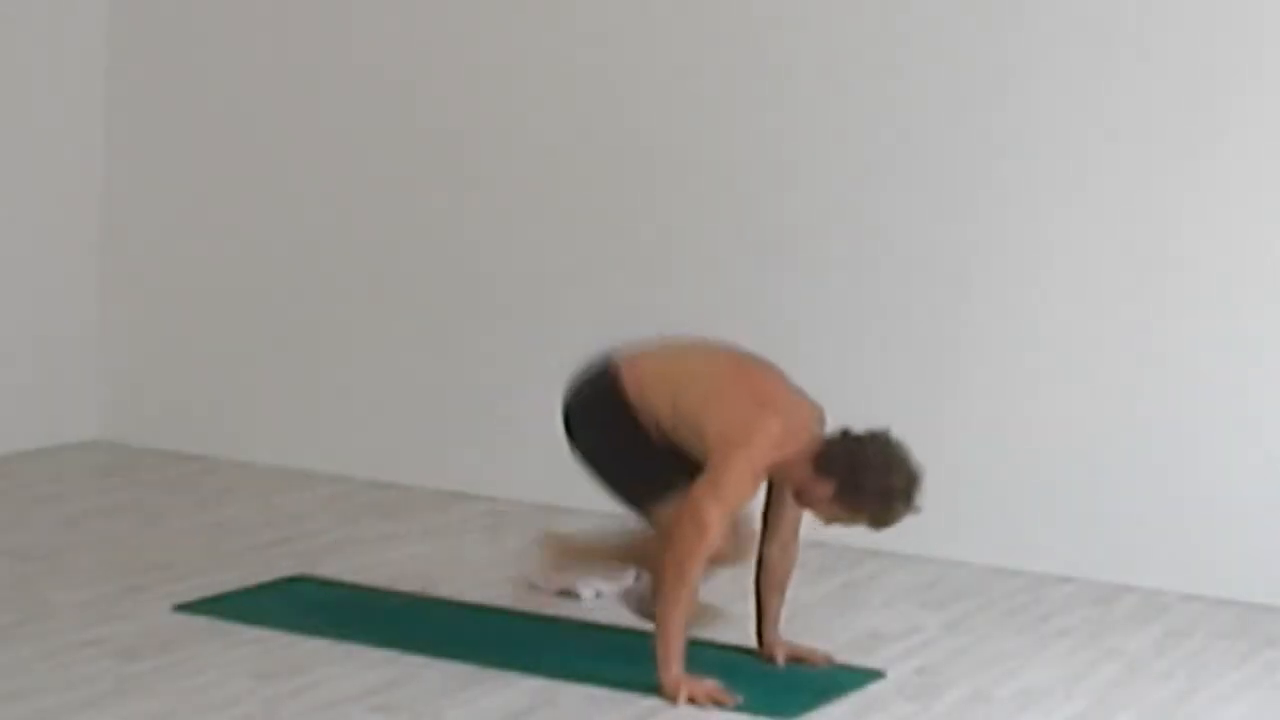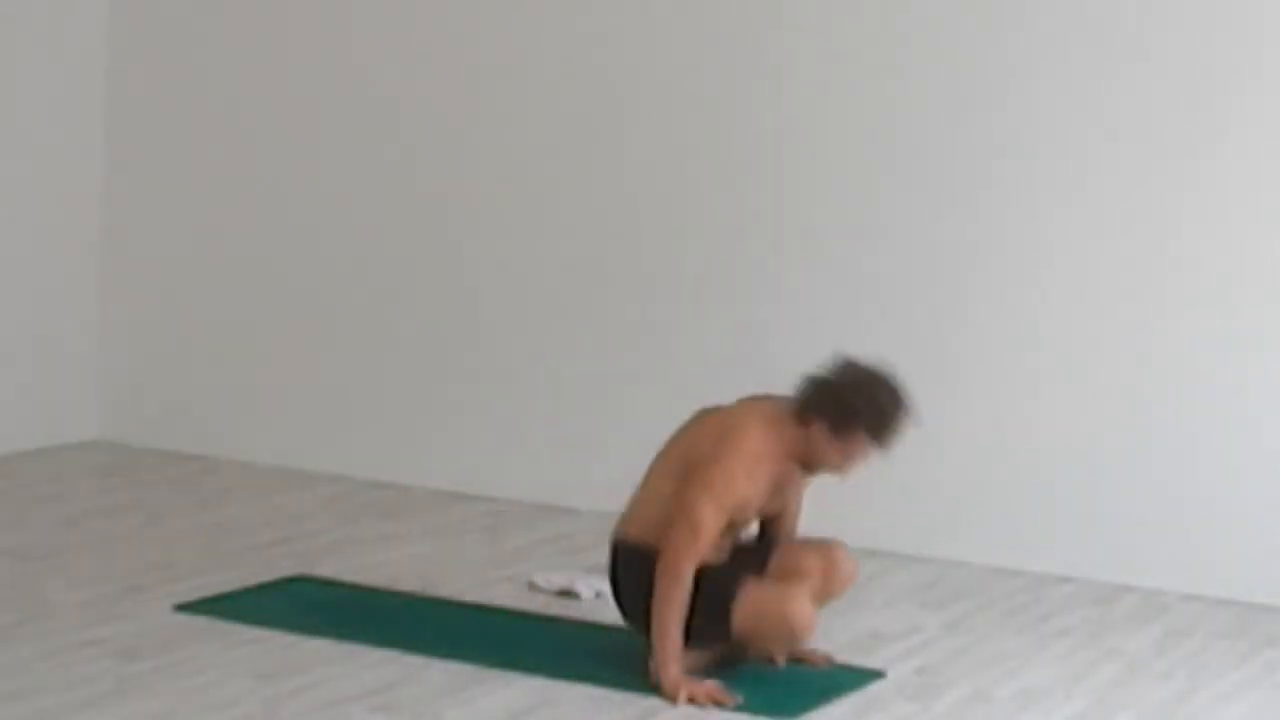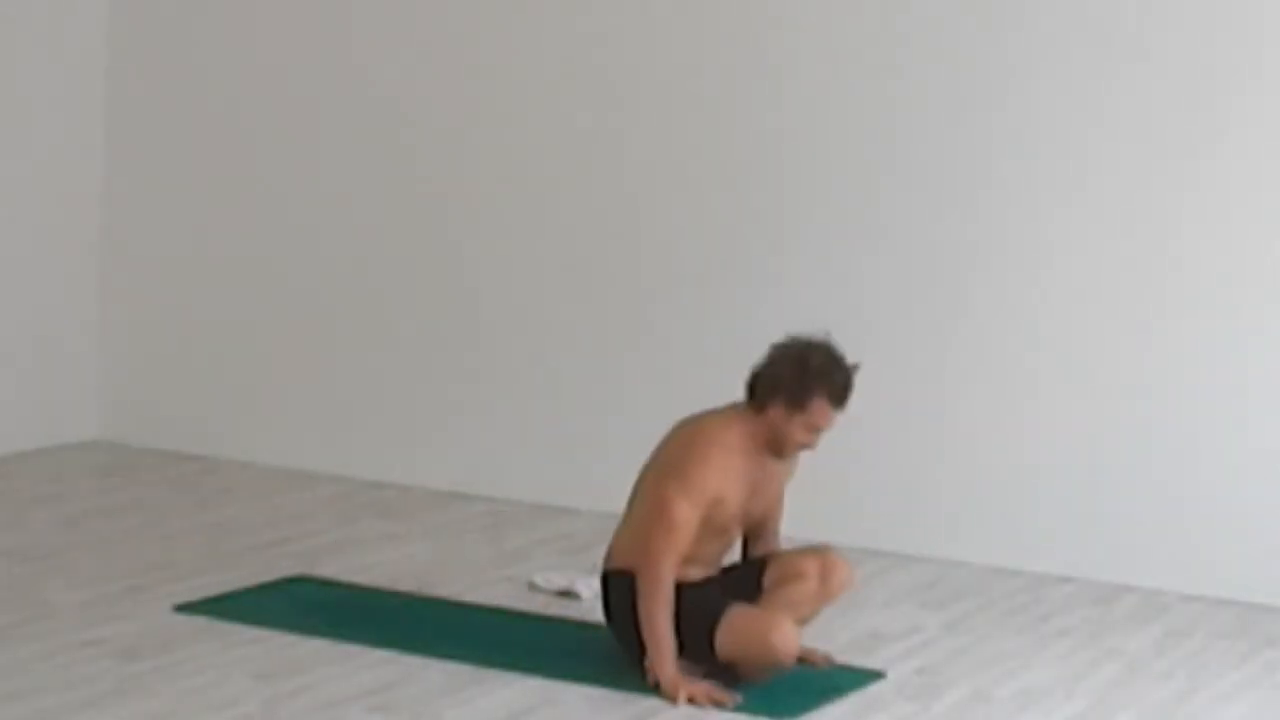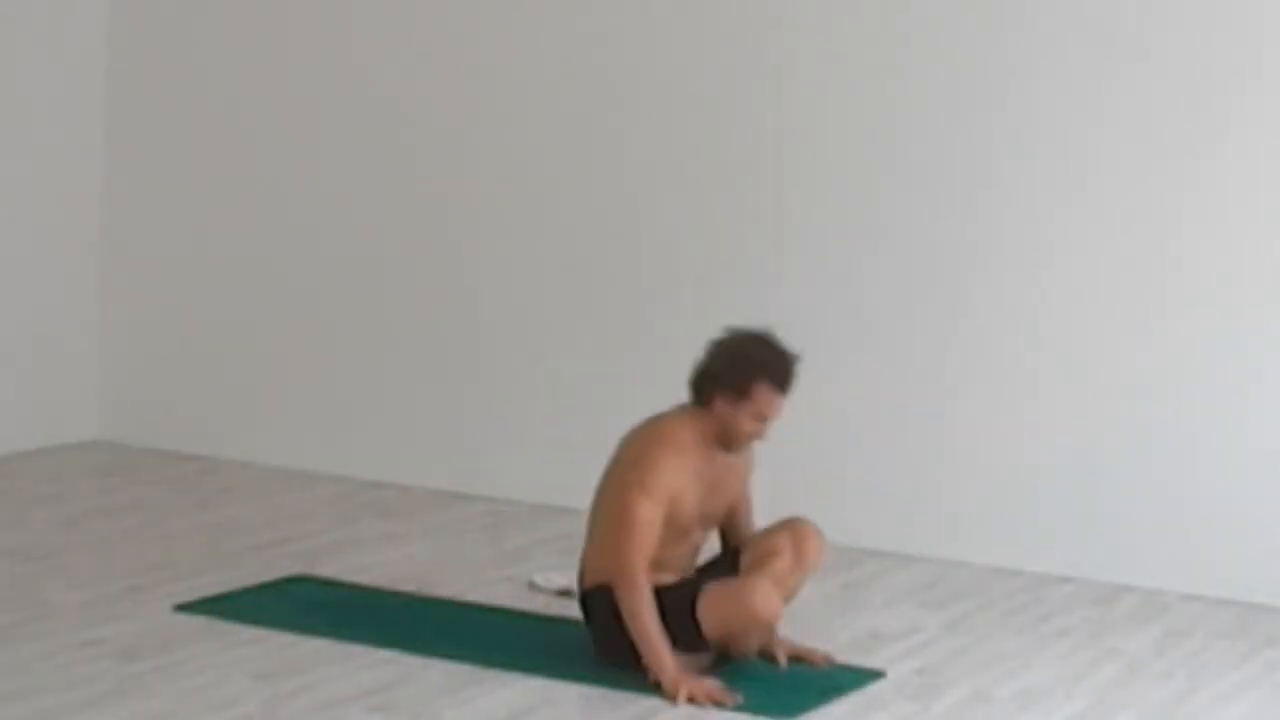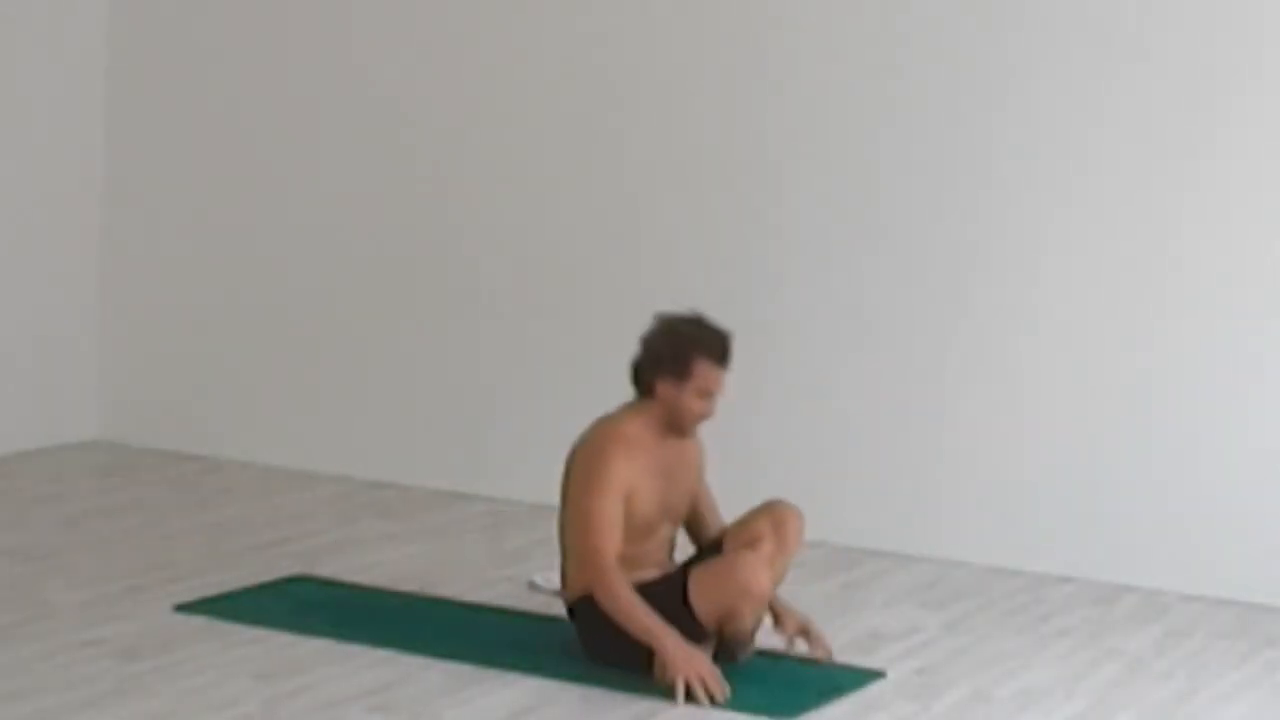
dt=0.3s
person 1, frame 1
left shoulder: (806, 435)
right shoulder: (753, 455)
left elbow: (780, 538)
right elbow: (685, 561)
left wrist: (769, 636)
right wrist: (671, 675)
left hip: (640, 405)
right hip: (602, 407)
left knee: (725, 534)
right knee: (709, 545)
person 1, frame 2
left shoulder: (802, 434)
right shoulder: (743, 451)
left elbow: (779, 534)
right elbow: (678, 563)
left wrist: (774, 635)
right wrist: (670, 673)
left hip: (709, 564)
right hip: (645, 572)
left knee: (837, 567)
right knee: (794, 615)
left ankle: (716, 637)
right ankle: (699, 650)
person 1, frame 3
left shoulder: (779, 450)
right shoulder: (708, 453)
left elbow: (761, 540)
right elbow: (655, 567)
left wrist: (779, 639)
right wrist: (669, 675)
left hip: (705, 587)
right hip: (641, 598)
left knee: (830, 571)
right knee: (777, 640)
left ankle: (718, 644)
right ankle: (693, 659)
person 1, frame 4
left shoulder: (735, 450)
right shoulder: (661, 455)
left elbow: (741, 540)
right elbow: (628, 573)
left wrist: (766, 633)
right wrist: (670, 675)
left hip: (680, 593)
right hip: (621, 612)
left knee: (803, 540)
right knee: (758, 601)
left ankle: (703, 645)
right ankle: (688, 659)
person 1, frame 5
left shoulder: (685, 444)
right shoulder: (612, 452)
left elbow: (713, 539)
right elbow: (601, 571)
left wrist: (774, 607)
right wrist: (671, 646)
left hip: (664, 596)
right hip: (613, 624)
left knee: (782, 520)
right knee: (746, 570)
left ankle: (707, 645)
right ankle: (710, 655)
